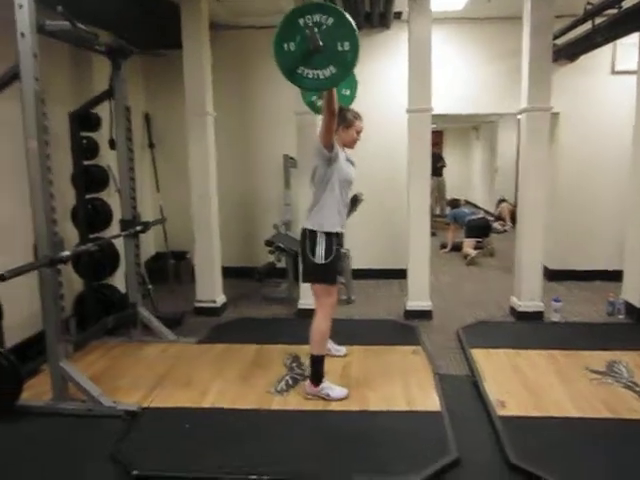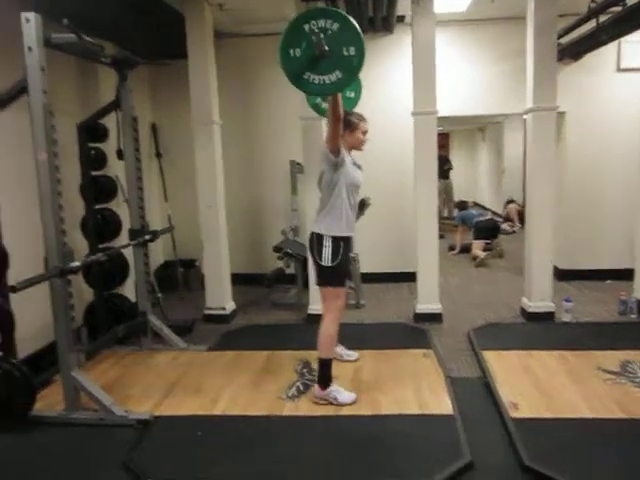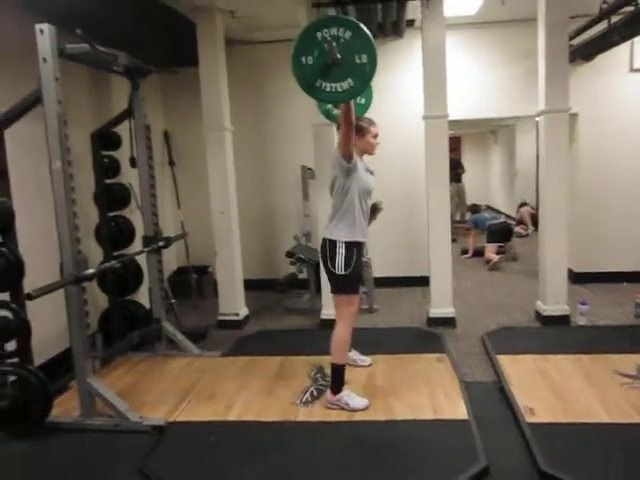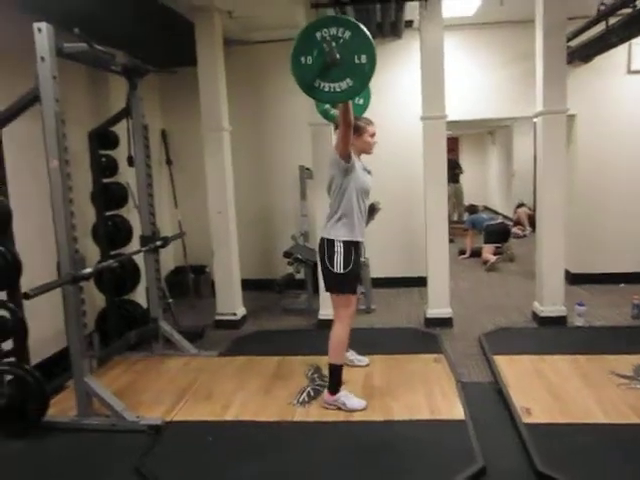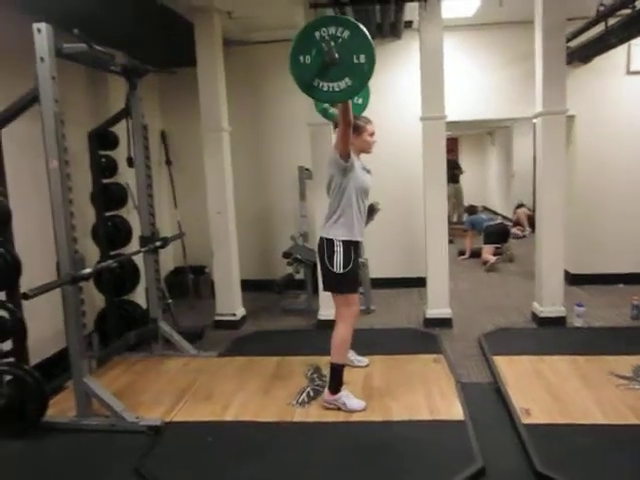
dt=0.1s
person 1, frame 1
left shoulder: (340, 154)
right shoulder: (328, 151)
left elbow: (335, 116)
right elbow: (330, 115)
left wrist: (332, 88)
left hip: (330, 233)
right hip: (319, 235)
left knee: (330, 297)
right knee: (326, 304)
left ankle: (322, 342)
right ankle: (315, 382)
person 1, frame 2
left shoulder: (348, 158)
right shoulder: (335, 156)
left elbow: (339, 122)
right elbow: (335, 120)
left wrist: (337, 93)
right wrist: (333, 90)
left hip: (339, 237)
right hip: (328, 238)
left knee: (338, 301)
right knee: (334, 308)
left ankle: (331, 346)
right ankle: (324, 386)
person 1, frame 3
left shoulder: (359, 163)
right shoulder: (346, 161)
left elbow: (350, 127)
right elbow: (348, 125)
left wrist: (349, 96)
left hip: (351, 243)
right hip: (340, 245)
left knee: (351, 306)
right knee: (347, 314)
left ankle: (345, 351)
right ankle: (336, 391)
person 1, frame 4
left shoulder: (357, 163)
right shoulder: (344, 160)
left elbow: (347, 127)
right elbow: (346, 125)
left wrist: (347, 96)
right wrist: (344, 97)
left hip: (349, 243)
right hip: (338, 244)
left knee: (349, 307)
right knee: (345, 314)
left ankle: (343, 351)
right ankle: (334, 392)
person 1, frame 5
left shoulder: (356, 162)
right shoulder: (343, 160)
left elbow: (348, 125)
right elbow: (345, 125)
left wrist: (347, 97)
left hip: (348, 242)
right hip: (337, 244)
left knee: (348, 308)
right knee: (348, 313)
left ankle: (343, 352)
right ankle: (334, 392)
